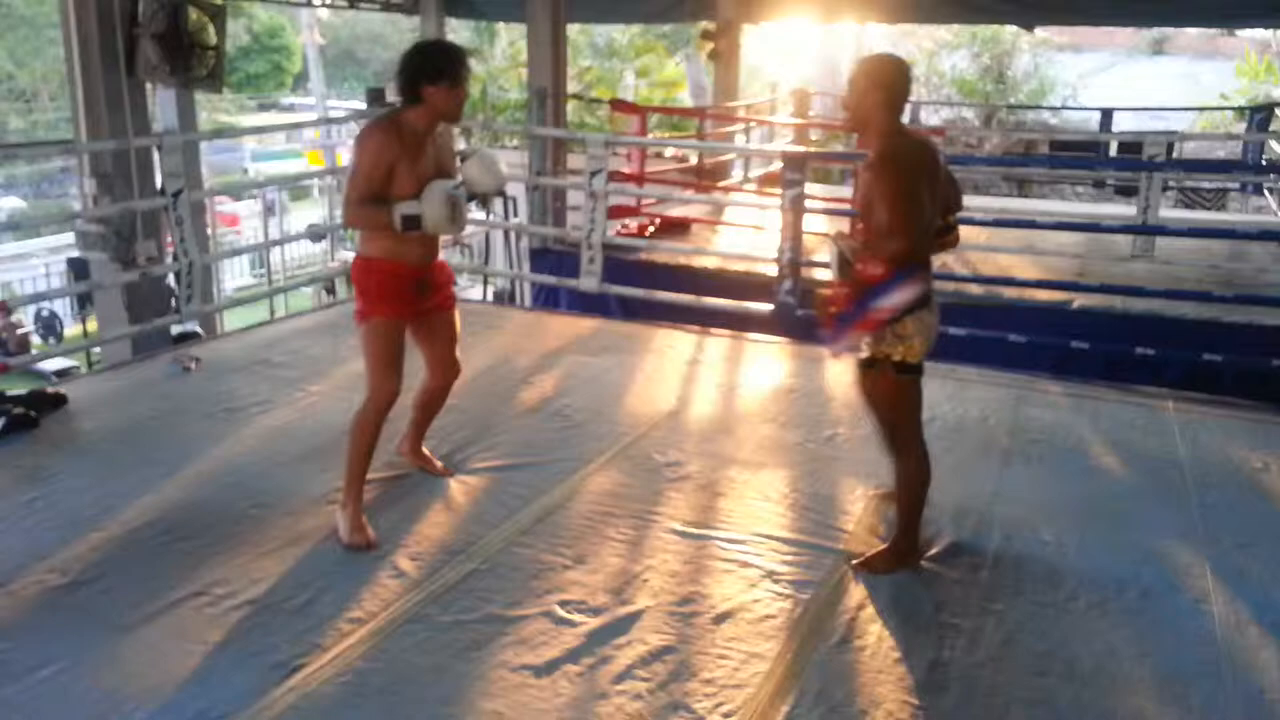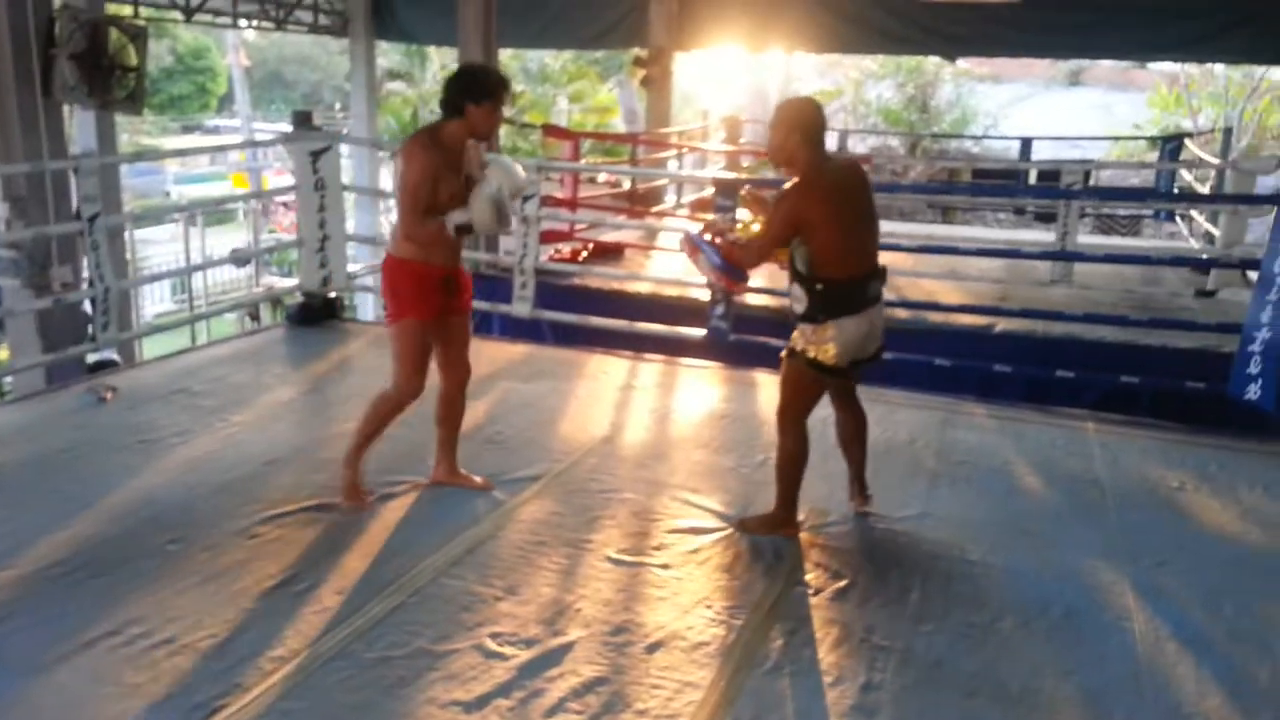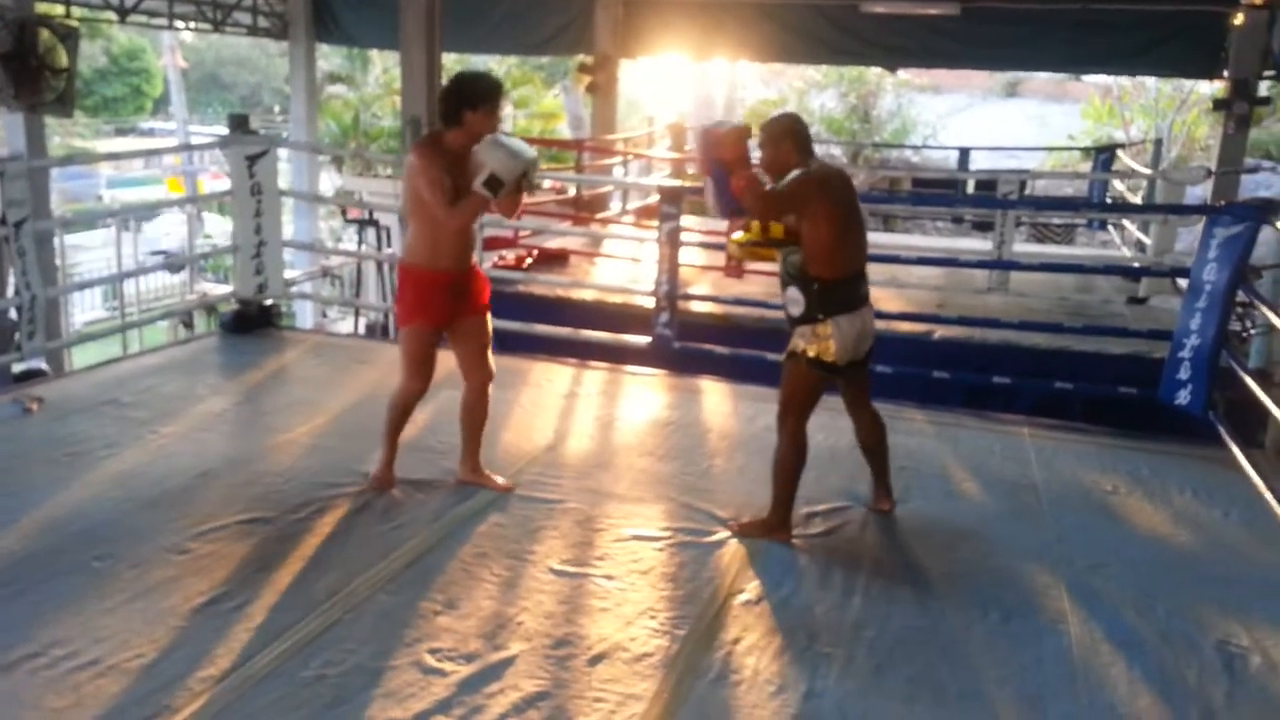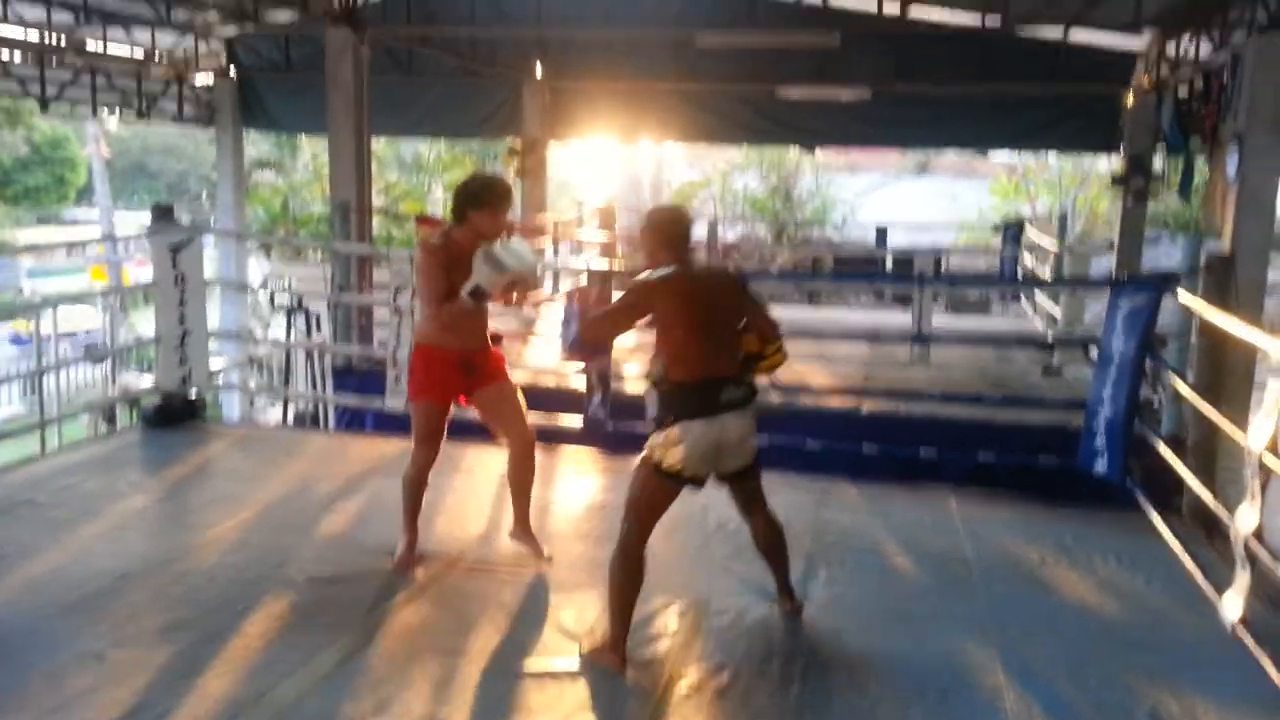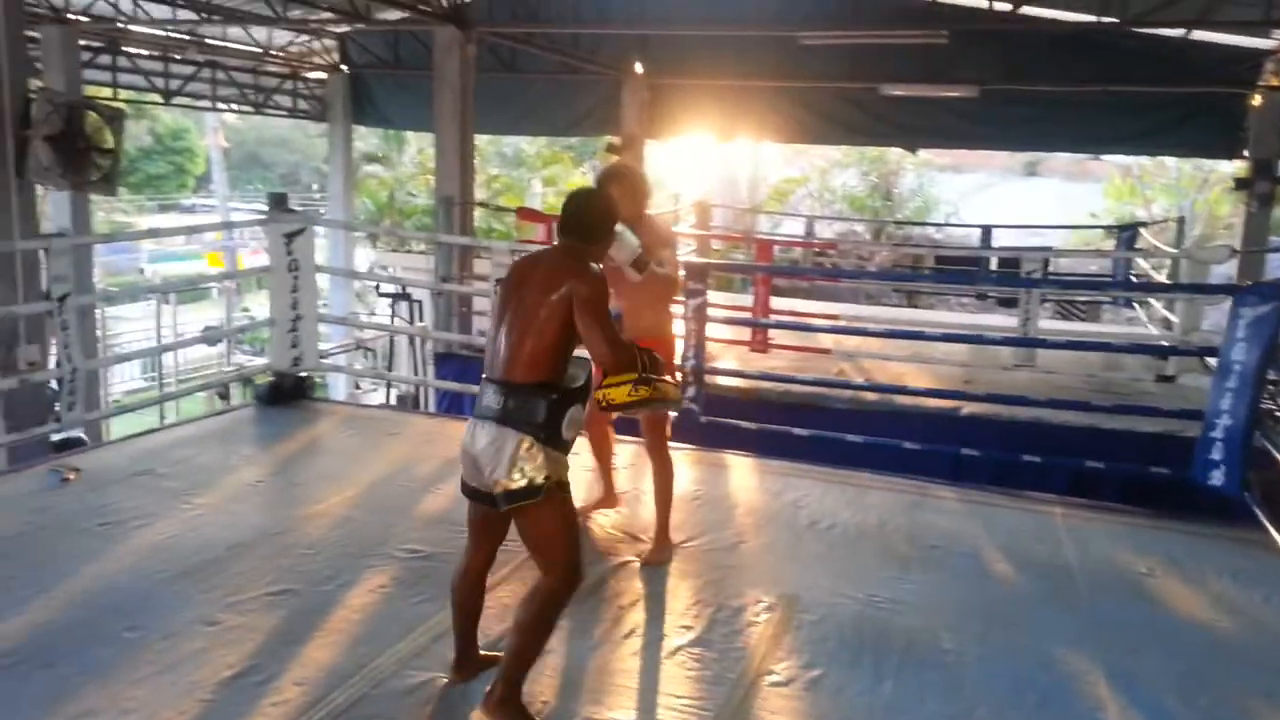
dt=1s
person 1, frame 1
left shoulder: (880, 166)
right shoulder: (919, 148)
left elbow: (897, 245)
right elbow: (949, 201)
left wrist: (853, 292)
left hip: (893, 316)
right hip: (907, 305)
left knee: (902, 432)
right knee: (897, 420)
left ankle: (906, 544)
right ankle: (908, 489)
person 1, frame 2
left shoulder: (799, 194)
right shoulder: (850, 171)
left elbow: (753, 254)
left wrist: (721, 238)
right wrist: (776, 223)
left hip: (831, 323)
right hip: (869, 311)
left knee: (790, 419)
right knee: (844, 398)
left ankle: (784, 516)
right ankle: (859, 486)
person 1, frame 3
left shoulder: (808, 182)
right shoulder: (834, 178)
left elbow: (757, 203)
left wrist: (734, 167)
right wrist: (775, 234)
left hip: (824, 324)
right hip: (854, 314)
left knee: (791, 421)
right knee: (859, 405)
left ankle: (777, 521)
right ankle: (882, 491)
person 1, frame 4
left shoulder: (655, 286)
right shoulder: (726, 283)
left elbow: (591, 334)
right elbow: (767, 336)
left wrist: (597, 309)
left hip: (685, 425)
right hip: (735, 418)
left knee: (632, 535)
right knee: (755, 510)
left ankle: (615, 645)
right ankle: (787, 595)
person 1, frame 5
left shoulder: (521, 268)
right shoulder: (584, 278)
right elbow: (610, 355)
right wrist: (649, 360)
left hip: (483, 426)
right hip: (527, 439)
left knee: (480, 551)
right knee: (562, 574)
left ankle: (466, 658)
person 2, frame 1
left shoulder: (441, 136)
right shoulder: (381, 137)
right elbow: (354, 212)
right wrist: (412, 216)
left hip: (430, 273)
right hip: (383, 277)
left knee: (445, 371)
right knee: (383, 390)
left ankle: (412, 443)
right ankle: (350, 506)
person 2, frame 2
left shoulder: (470, 149)
right shoulder: (423, 149)
right elbow: (411, 228)
right wrist: (464, 224)
left hip: (448, 274)
right hip: (410, 275)
left knee: (458, 373)
right knee: (410, 385)
left ankle: (446, 465)
right ankle: (352, 460)
person 2, frame 3
left shoulder: (477, 154)
right shoulder: (426, 155)
left elbow: (508, 210)
right elbow: (454, 218)
left wrist: (517, 177)
right wrist: (493, 180)
left hip: (465, 279)
right hip: (423, 281)
left knee: (480, 378)
right knee: (417, 382)
left ankle: (470, 465)
right ankle: (387, 455)
person 2, frame 4
left shoulder: (494, 241)
right shoulder: (434, 251)
left elbow: (509, 294)
right elbow: (438, 317)
left wrist: (512, 279)
left hip: (481, 357)
right hip: (434, 360)
left knee: (523, 440)
right knee: (424, 457)
left ankle: (522, 526)
right ankle: (409, 537)
person 2, frame 5
left shoulder: (658, 235)
left elbow: (671, 288)
left wrist: (636, 263)
left hip: (654, 345)
left knee: (654, 440)
right knee: (594, 419)
left ankle: (663, 534)
right ankle: (607, 489)
